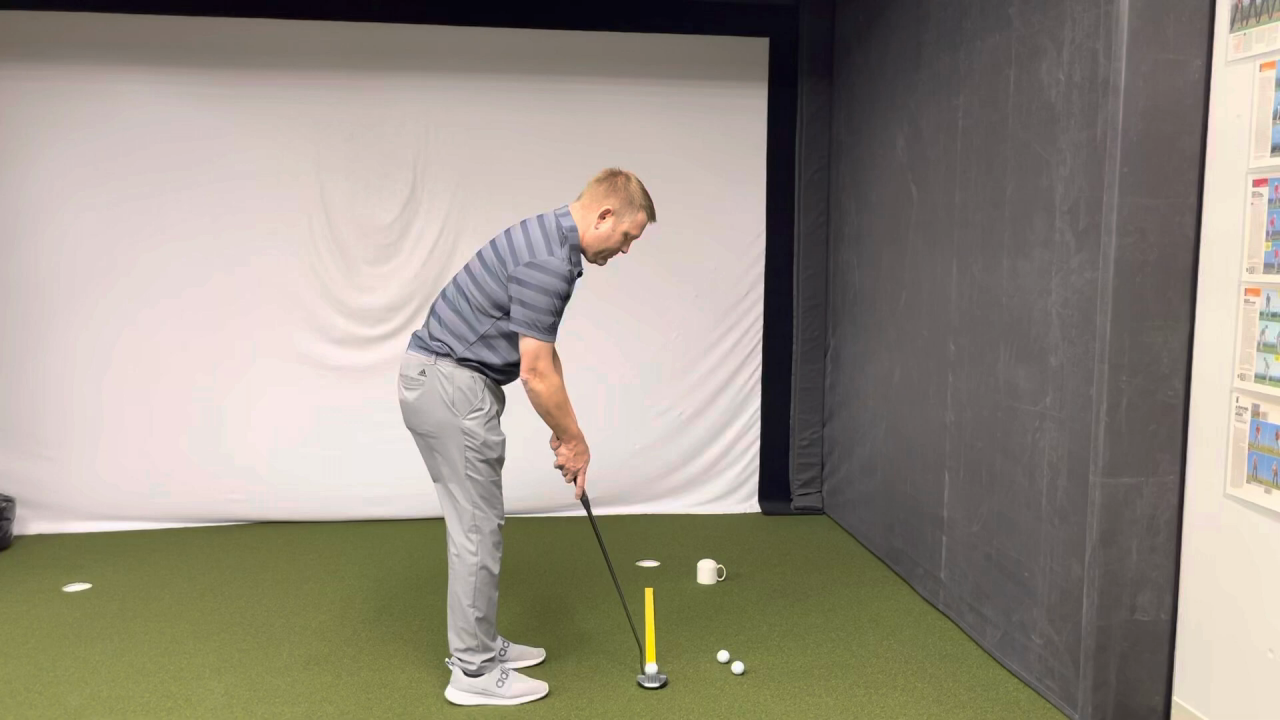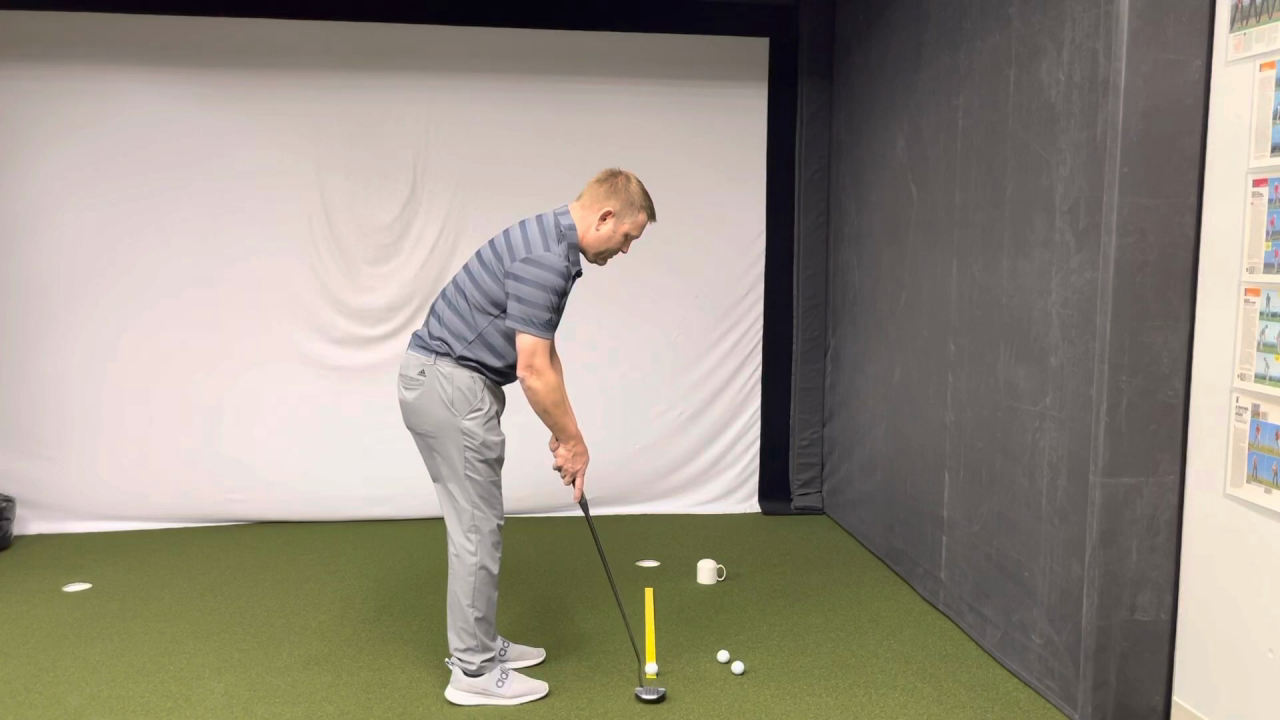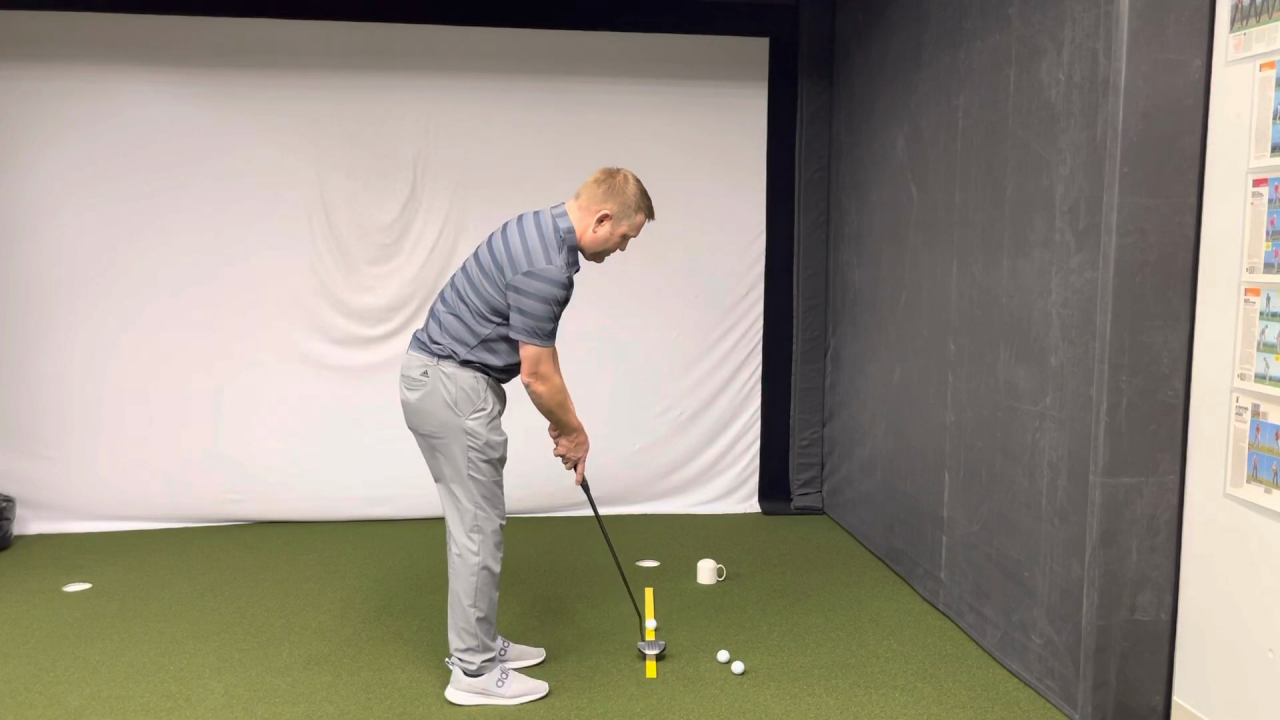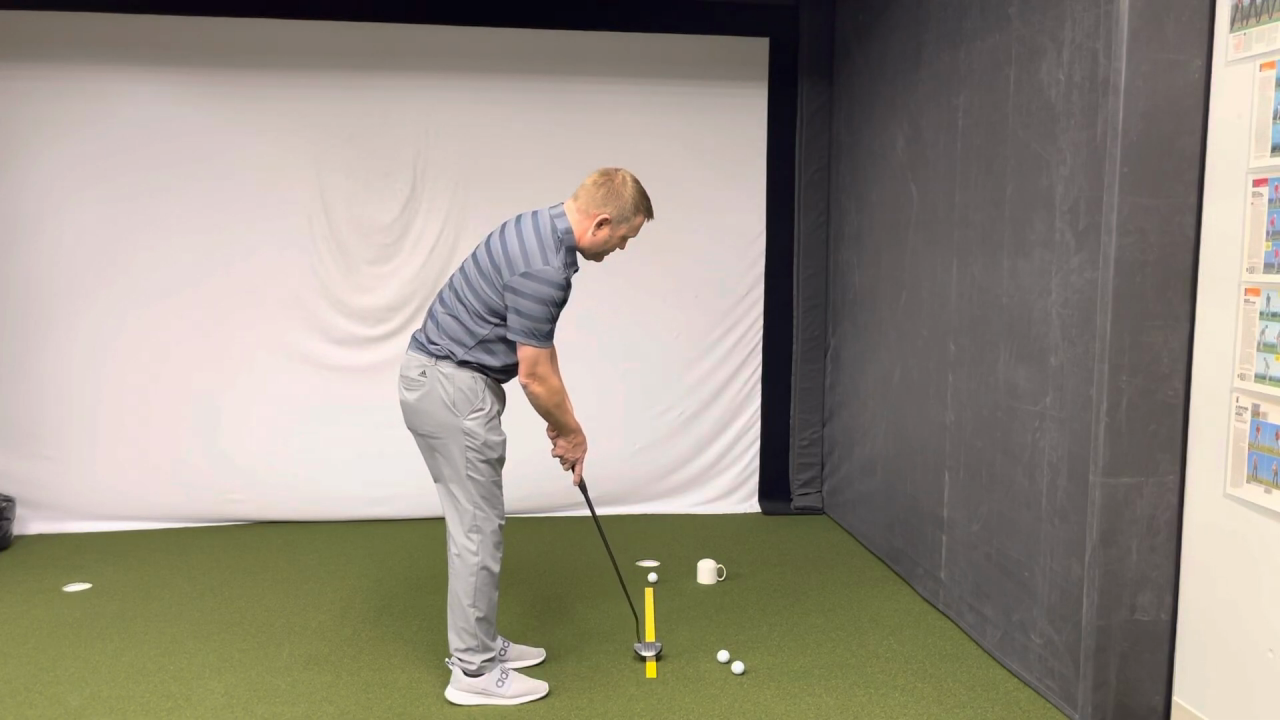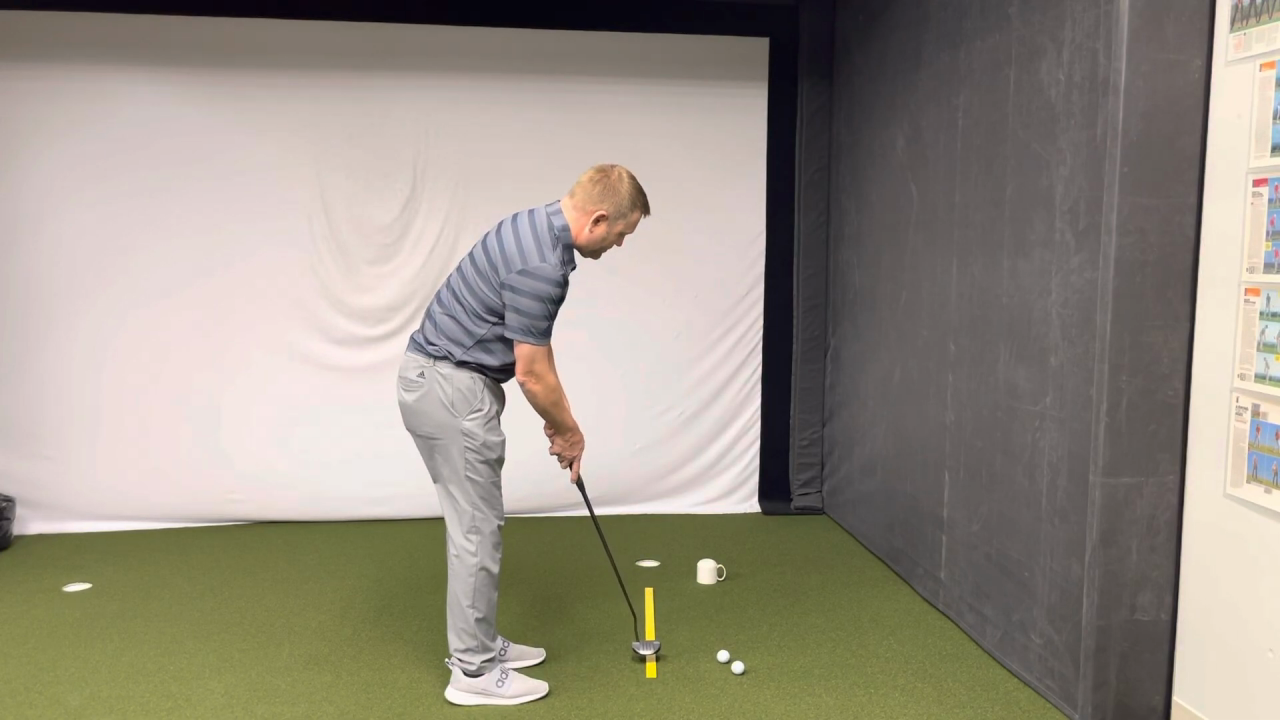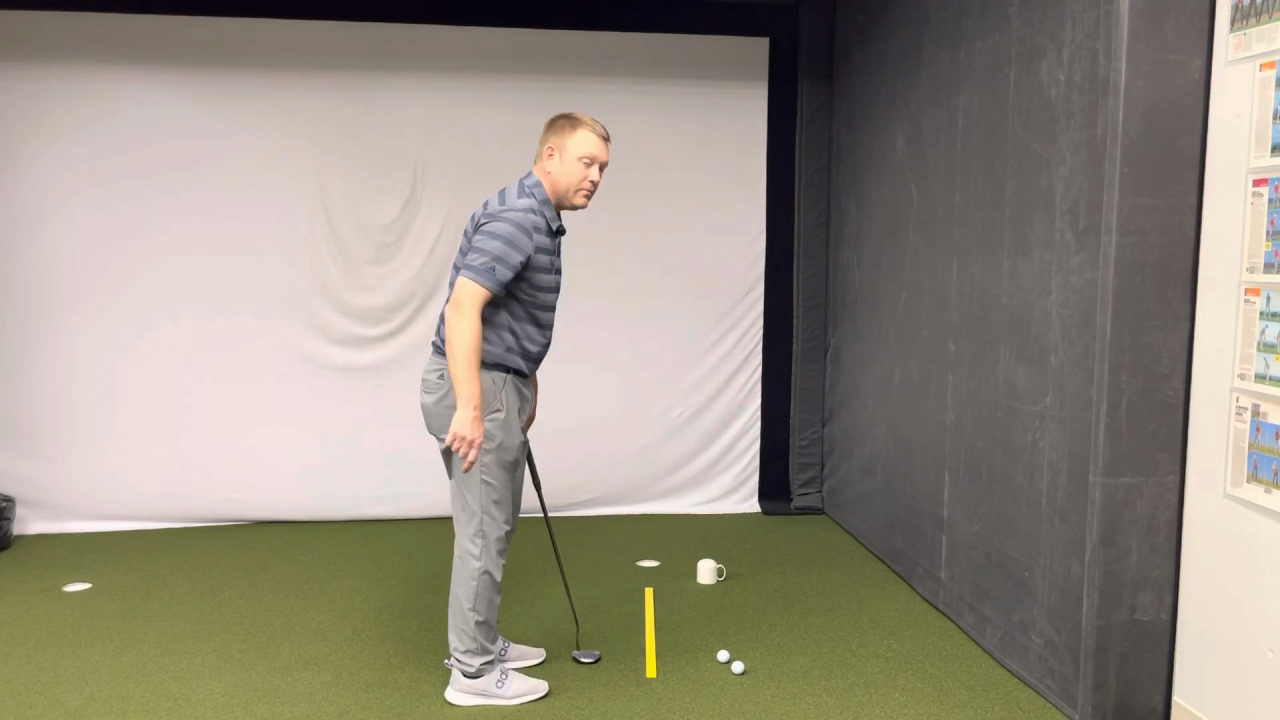
dt=0.5s
person 1, frame 1
left shoulder: (548, 238)
right shoulder: (549, 260)
left elbow: (542, 356)
right elbow: (536, 372)
left wrist: (563, 430)
right wrist: (574, 440)
left hip: (447, 379)
right hip: (450, 386)
left knee: (478, 523)
right knee: (477, 529)
left ankle: (477, 644)
right ankle: (475, 671)
person 1, frame 2
left shoulder: (551, 241)
right shoulder: (546, 257)
left elbow: (543, 354)
right elbow: (533, 370)
left wrist: (563, 432)
right wrist: (573, 441)
left hip: (449, 380)
right hip: (450, 386)
left knee: (477, 522)
right knee: (476, 528)
left ankle: (477, 644)
right ankle: (474, 670)
person 1, frame 3
left shoulder: (541, 228)
right shoulder: (546, 265)
left elbow: (537, 355)
right elbow: (536, 374)
left wrist: (562, 420)
right wrist: (574, 432)
left hip: (444, 377)
right hip: (453, 387)
left knee: (476, 523)
right knee: (478, 528)
left ankle: (477, 643)
right ankle: (474, 671)
person 1, frame 4
left shoulder: (540, 228)
right shoulder: (543, 266)
left elbow: (538, 354)
right elbow: (534, 375)
left wrist: (563, 421)
right wrist: (571, 432)
left hip: (444, 378)
right hip: (452, 387)
left knee: (476, 522)
right knee: (477, 528)
left ankle: (478, 643)
right ankle: (474, 670)
person 1, frame 5
left shoulder: (537, 229)
right shoulder: (540, 262)
left elbow: (532, 351)
right elbow: (532, 374)
left wrist: (561, 421)
right wrist: (569, 432)
left hip: (450, 381)
right hip: (450, 387)
left knee: (478, 524)
right knee: (477, 529)
left ankle: (478, 642)
right ankle: (474, 671)
person 1, frame 6
left shoulder: (540, 219)
right shoulder: (514, 218)
right elbow: (461, 311)
left wrist: (526, 381)
right wrist: (470, 408)
left hip: (499, 384)
right hip: (474, 389)
left knee: (498, 524)
right knee: (484, 530)
left ankle: (481, 642)
right ankle: (472, 672)
